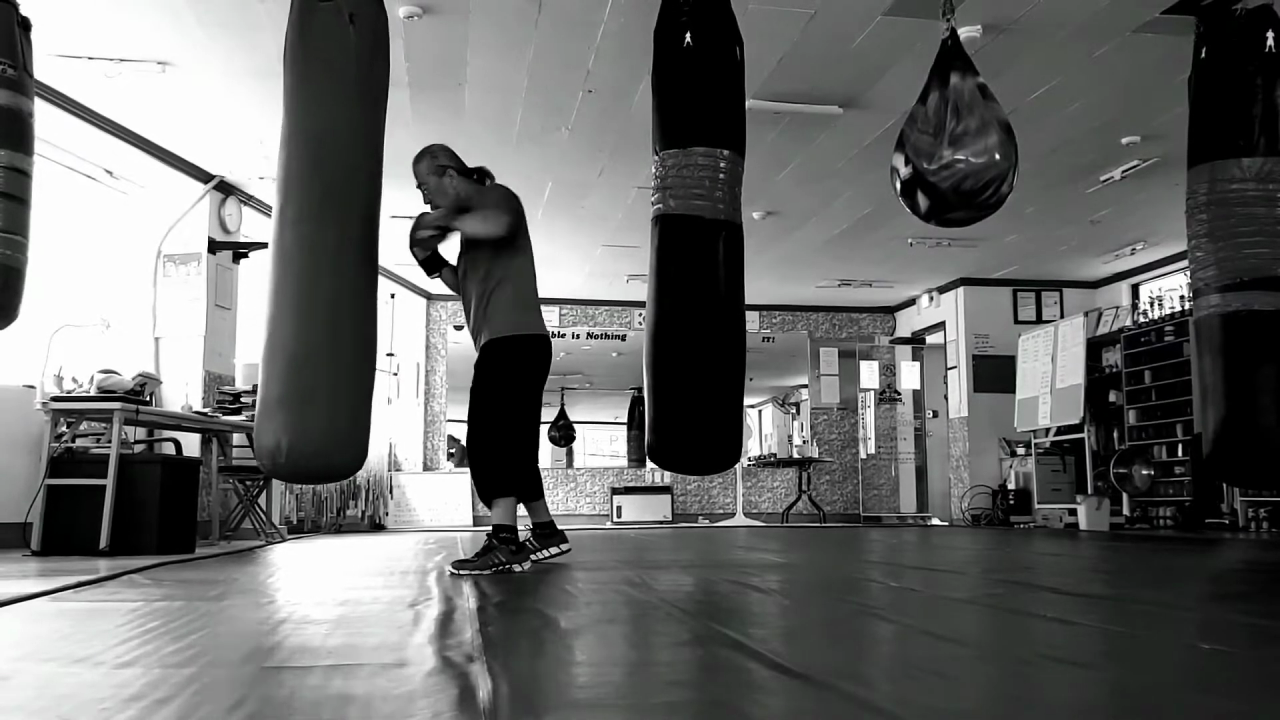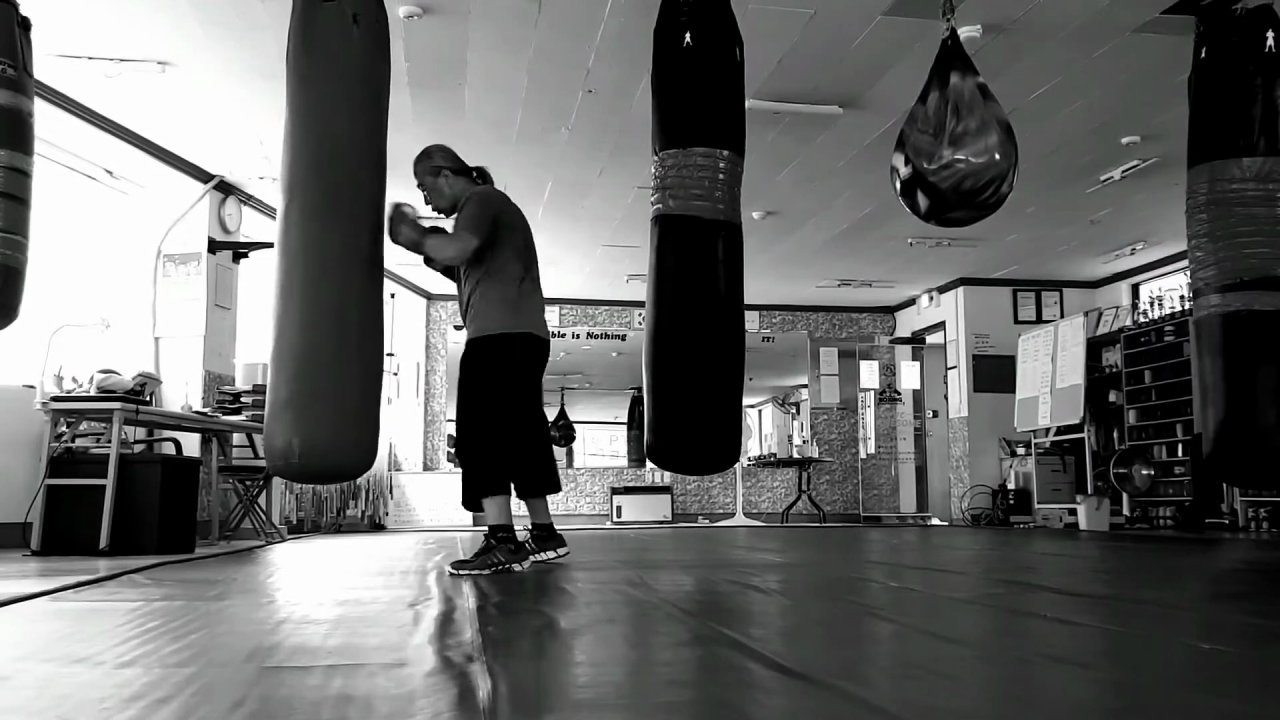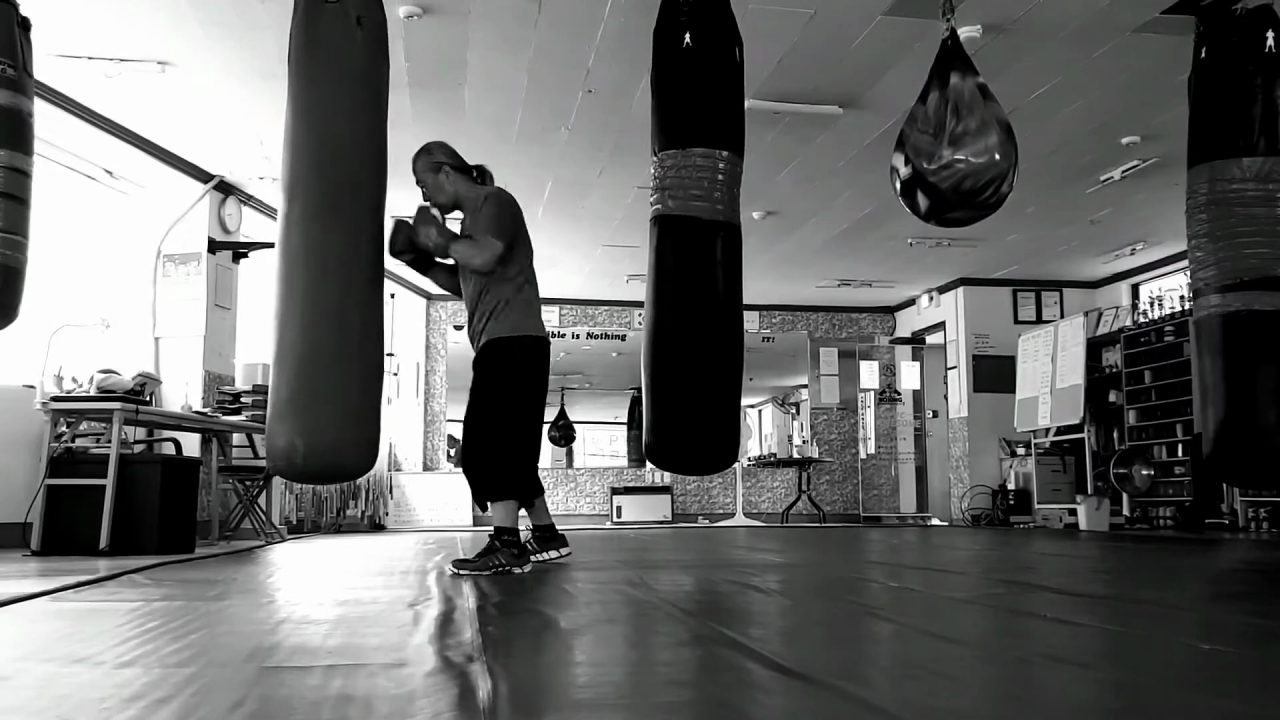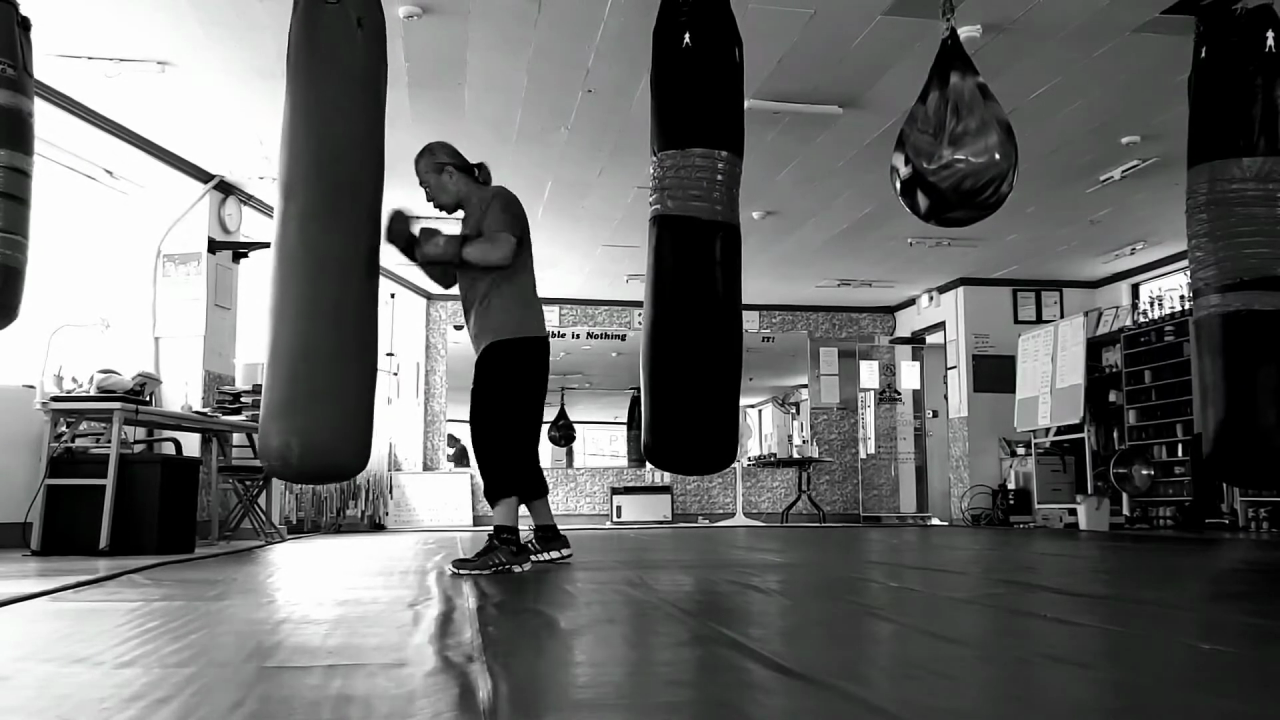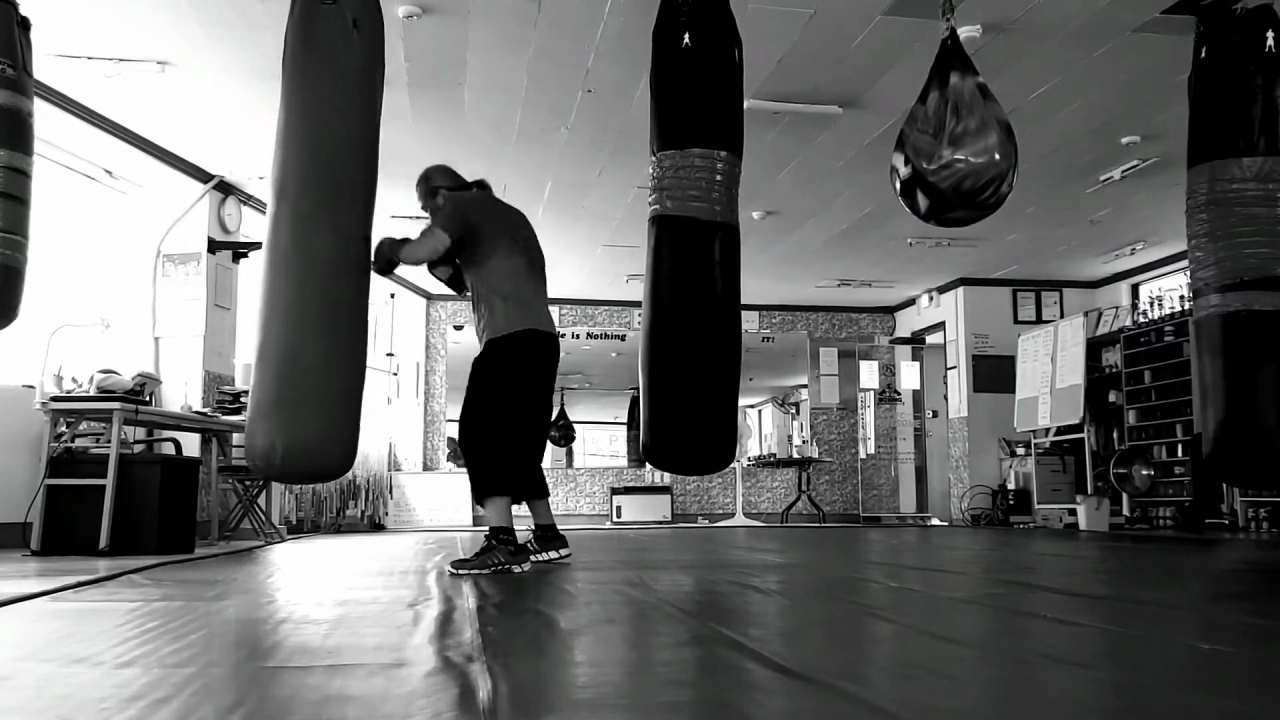
dt=0.2s
person 1, frame 1
left shoulder: (495, 196)
right shoulder: (474, 218)
left elbow: (496, 226)
right elbow: (464, 286)
left wrist: (439, 228)
right wrist: (429, 259)
left hip: (510, 341)
right hip: (523, 341)
left knee: (492, 434)
right knee: (513, 442)
left ankle: (504, 542)
right ankle: (545, 532)
person 1, frame 2
left shoulder: (482, 199)
right shoulder: (501, 208)
left elbow: (454, 251)
left wrist: (414, 235)
right wrist: (432, 248)
left hip: (499, 339)
right hip: (527, 338)
left knee: (480, 434)
right knee: (523, 440)
left ankle: (501, 542)
right ankle: (544, 535)
person 1, frame 3
left shoulder: (493, 200)
right shoulder: (478, 213)
left elbow: (484, 258)
right elbow: (456, 282)
left wrist: (442, 241)
right wrist: (415, 255)
left hip: (510, 342)
right hip: (517, 344)
left knee: (487, 438)
right knee: (512, 442)
left ankle: (506, 544)
right ankle: (545, 535)
person 1, frame 4
left shoulder: (498, 200)
right shoulder: (474, 216)
left elbow: (502, 252)
right elbow: (448, 278)
left wrist: (451, 247)
right wrist: (408, 244)
left hip: (511, 341)
right hip: (512, 342)
left knee: (496, 435)
right knee: (515, 442)
left ankle: (506, 543)
right ankle: (547, 537)
person 1, frame 5
left shoulder: (462, 203)
right shoulder: (511, 217)
left elbow: (427, 249)
left wrist: (393, 252)
right wrist: (469, 274)
left hip: (511, 338)
right hip: (537, 339)
left knee: (483, 434)
right knee: (519, 442)
left ankle: (502, 543)
right ankle: (547, 536)
